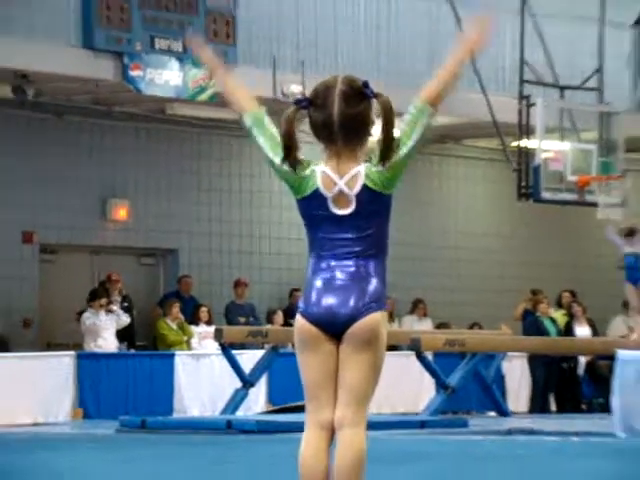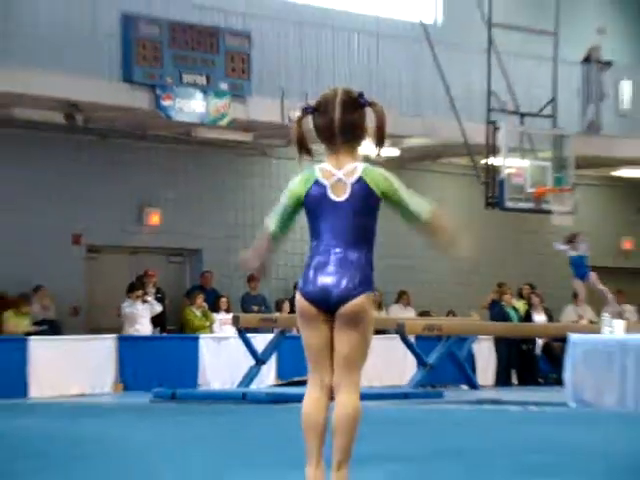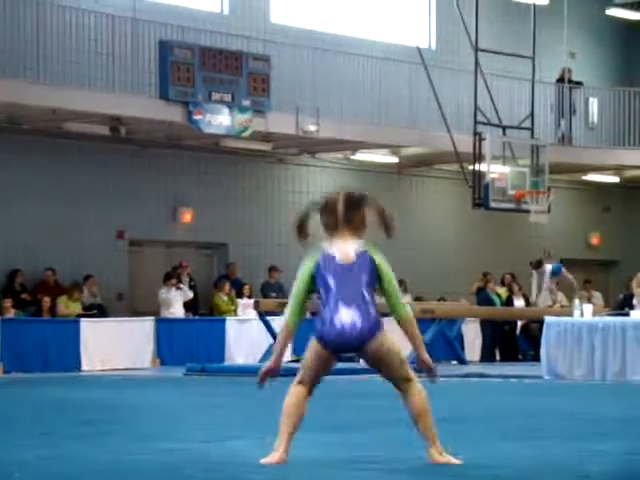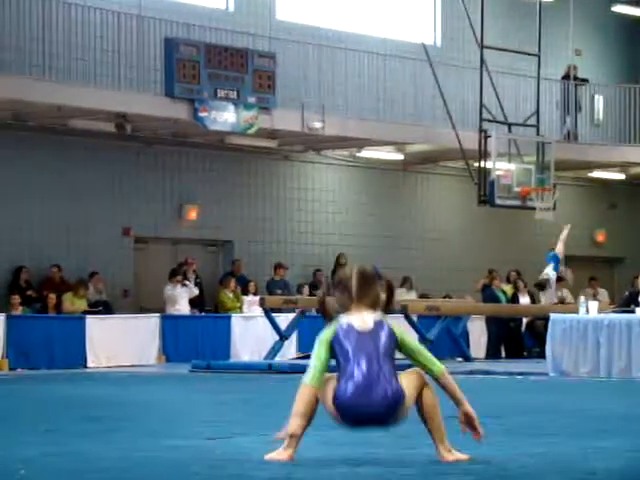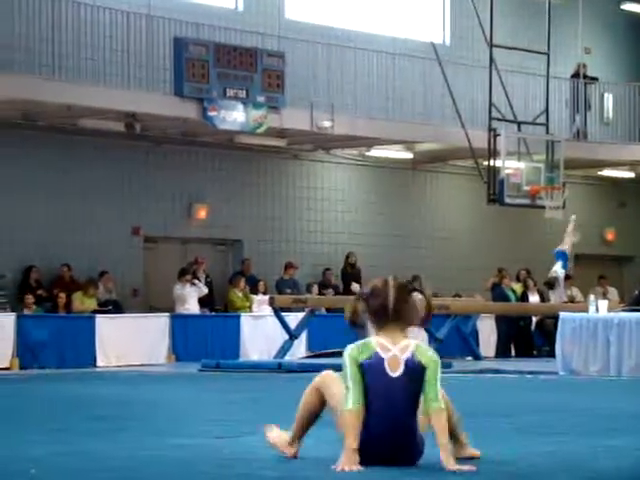
dt=0.3s
person 1, frame 1
left shoulder: (301, 179)
right shoulder: (382, 176)
left elbow: (255, 119)
right elbow: (423, 109)
left wrist: (214, 66)
right wrist: (463, 53)
left hip: (315, 306)
right hip: (364, 306)
left knee: (317, 422)
right knee: (350, 421)
person 1, frame 2
left shoulder: (303, 182)
right shoulder: (376, 179)
left elbow: (275, 227)
right elbow: (422, 213)
left wrist: (256, 256)
right wrist: (452, 243)
left hip: (314, 286)
right hip: (353, 287)
left knee: (318, 382)
right knee: (347, 385)
person 1, frame 3
left shoulder: (314, 261)
right shoulder: (373, 257)
left elbow: (293, 312)
right elbow: (401, 308)
left wrist: (276, 358)
right wrist: (422, 352)
left hip: (331, 332)
right hip: (366, 331)
left knee: (302, 385)
right knee: (408, 383)
person 1, frame 4
left shoulder: (330, 331)
right shoulder: (391, 329)
left elbow: (312, 378)
right elbow: (436, 368)
left wrist: (296, 419)
right wrist: (463, 405)
left hip: (349, 409)
right hip: (387, 409)
left knee: (317, 382)
right knee: (418, 375)
left ankle: (288, 449)
right ankle: (444, 449)
person 1, frame 5
left shoulder: (356, 352)
right shoulder: (426, 355)
left elbow: (353, 403)
right elbow: (436, 405)
left wrist: (350, 452)
right wrist: (447, 455)
left hip: (368, 451)
right hip: (409, 454)
left knee: (324, 379)
right knee: (433, 391)
left ankle: (290, 443)
right ankle: (459, 448)
